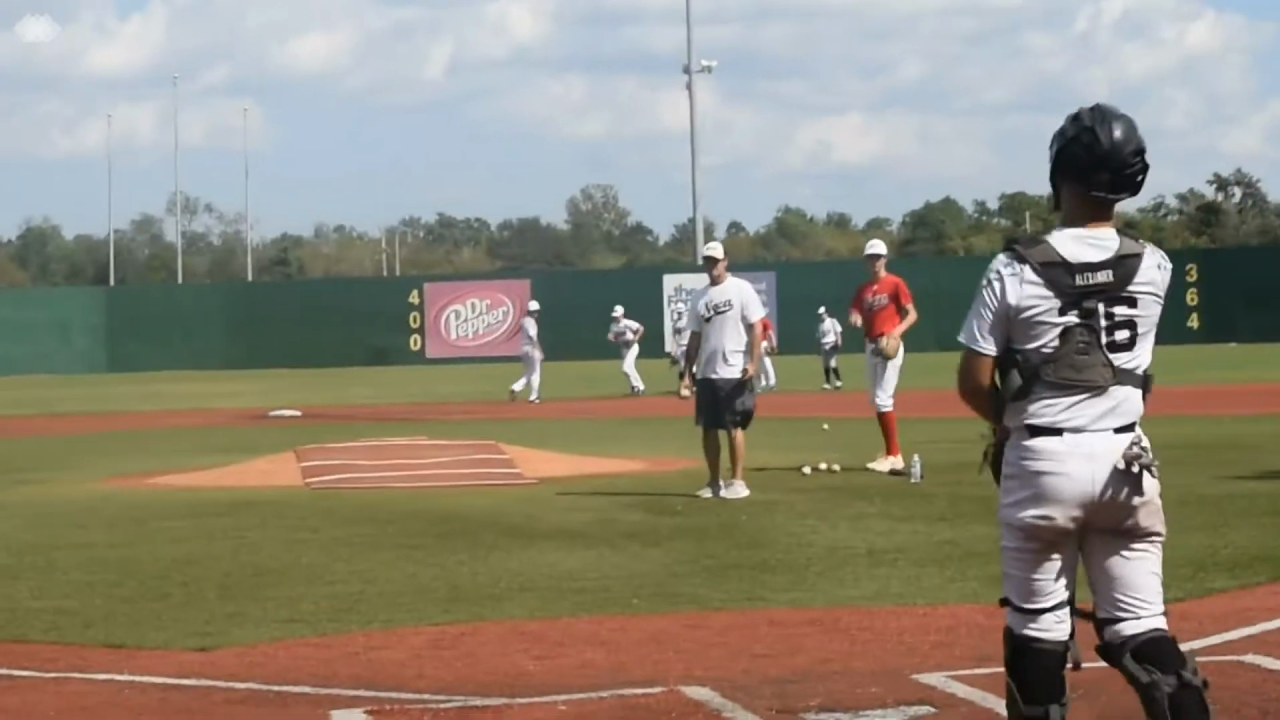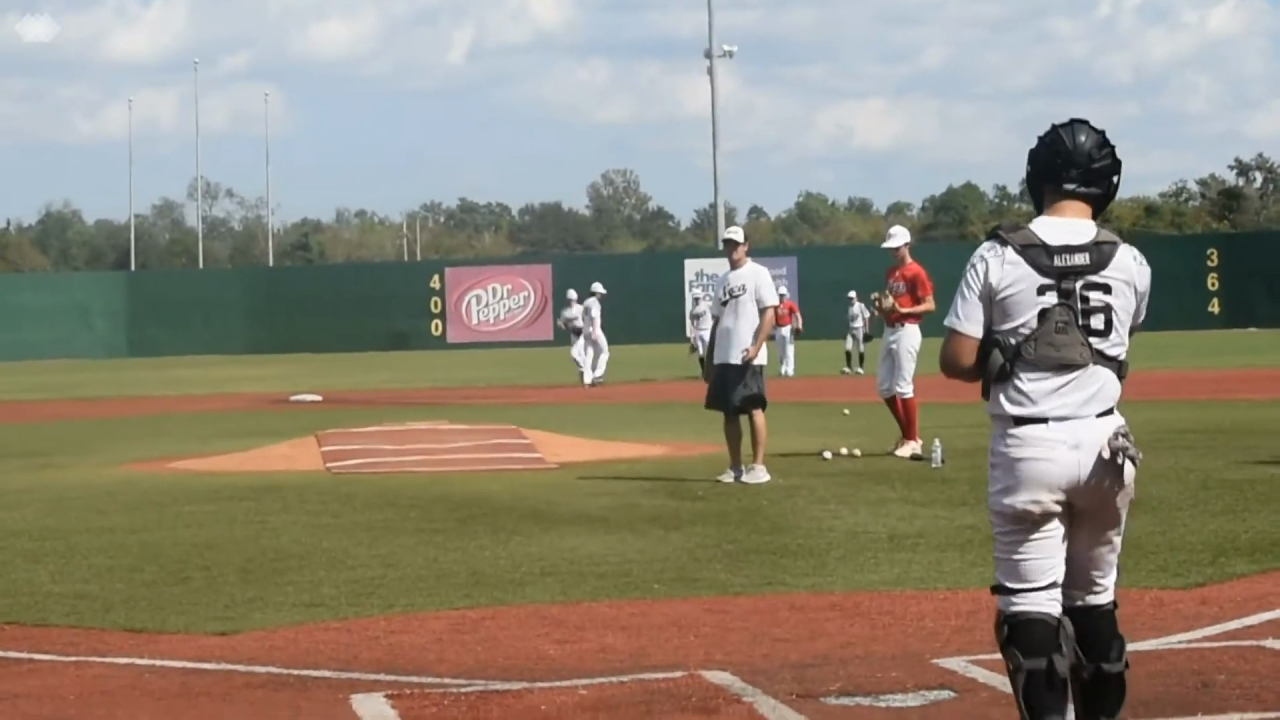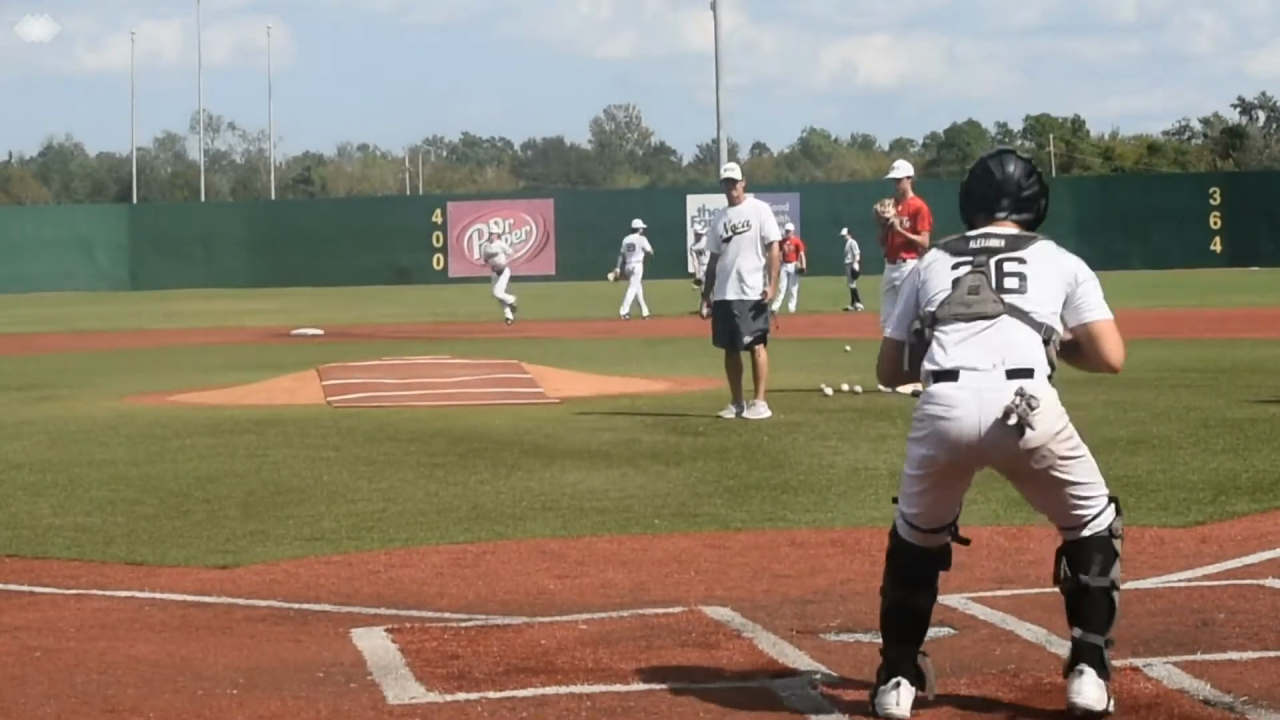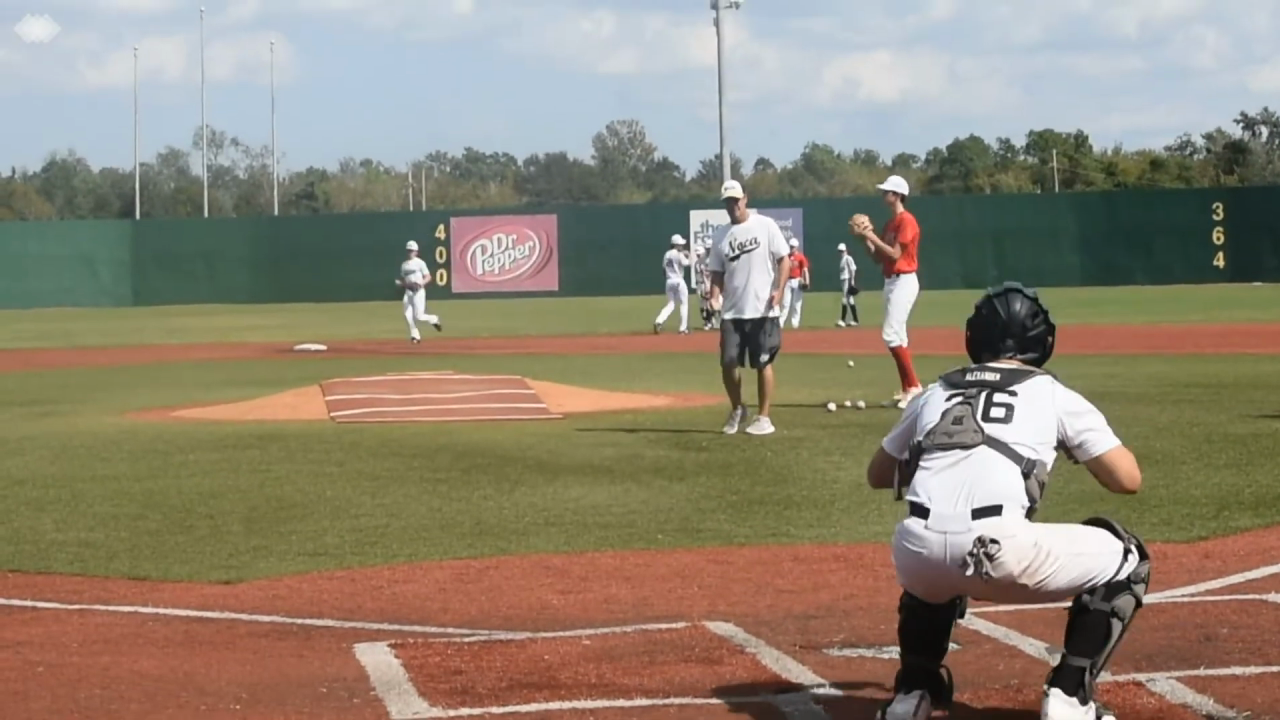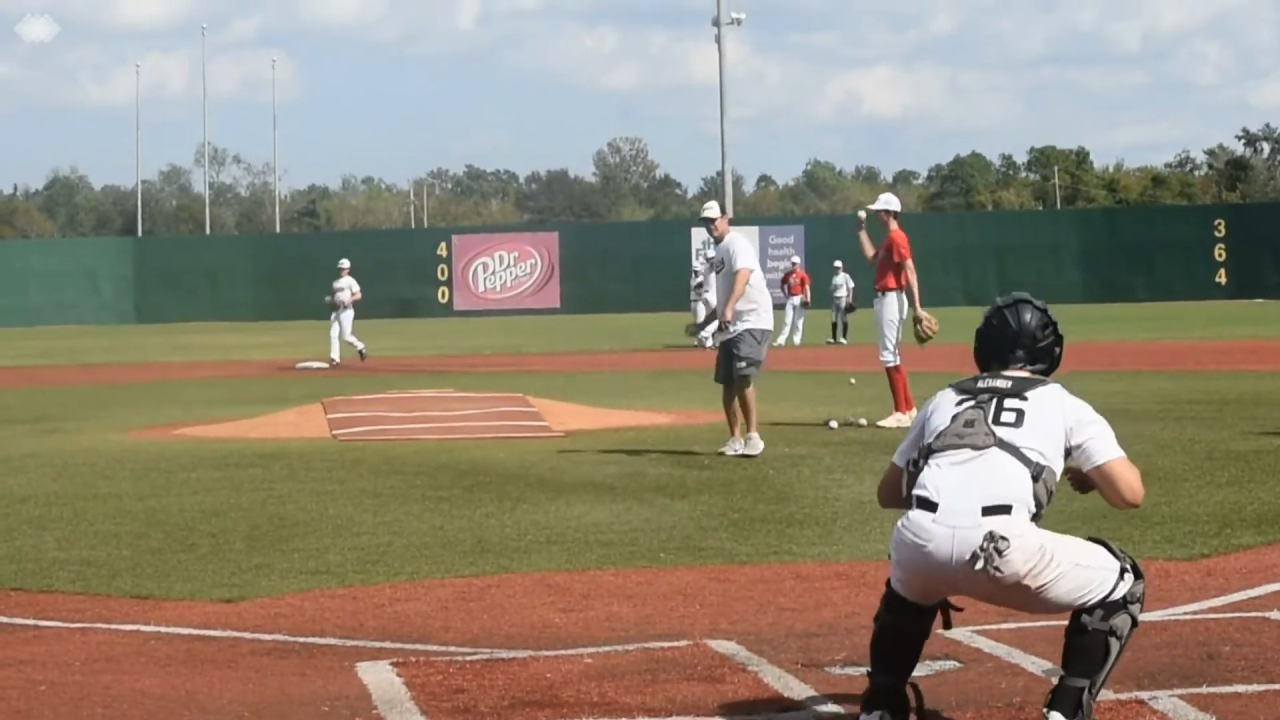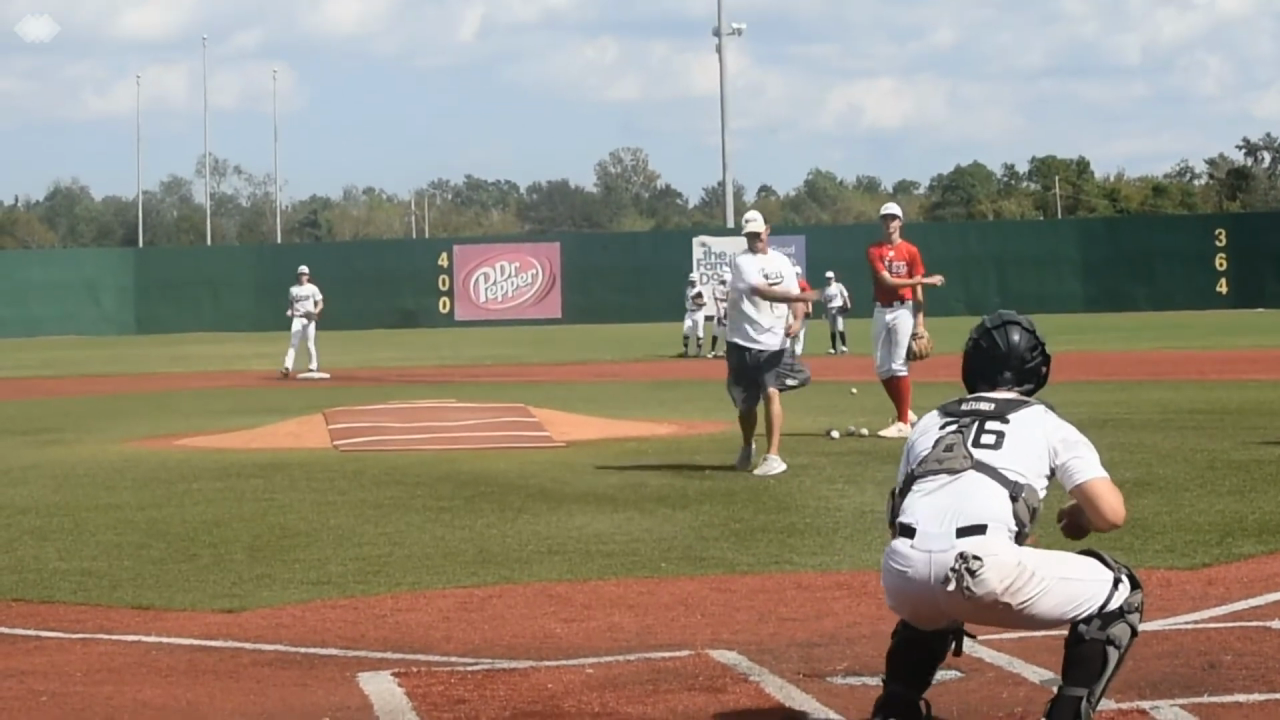
dt=0.7s
person 1, frame 1
left shoulder: (1013, 270)
right shoulder: (1152, 268)
left elbow: (974, 382)
left wrist: (1010, 423)
right wrist: (1110, 188)
left hip: (1043, 462)
right hip: (1124, 462)
left knee: (1037, 626)
right knee: (1139, 627)
person 1, frame 2
left shoulder: (998, 255)
right shoulder: (1129, 262)
left elbow: (957, 359)
left hip: (1028, 449)
right hip: (1104, 447)
left knee: (1029, 602)
right knee: (1093, 597)
person 1, frame 3
left shoulder: (932, 262)
right shoulder: (1061, 260)
left elbow: (889, 369)
right elbow: (1110, 357)
left hip: (944, 407)
right hip: (1025, 405)
left knee: (918, 537)
right knee: (1093, 524)
right ankle: (1088, 671)
person 1, frame 4
left shoulder: (935, 393)
right shoulder: (1055, 395)
left elbow: (879, 475)
right elbow: (1127, 479)
right wrist: (1078, 450)
left hip: (916, 550)
right hip: (996, 548)
right knee: (1126, 562)
person 1, frame 5
left shoulder: (944, 398)
right shoulder: (1064, 403)
left elbow: (888, 493)
right elbow: (1129, 494)
right wrist: (1090, 474)
left hip: (918, 541)
right hip: (999, 546)
left knee: (909, 593)
right knee: (1120, 586)
person 1, frame 6
left shoulder: (929, 423)
right shoulder: (1049, 425)
right elbow: (1110, 514)
right wrist: (1077, 516)
left hip: (901, 574)
right hip: (981, 571)
left knee: (930, 612)
right knee: (1119, 595)
person 2, frame 1
left shoulder: (741, 289)
right shoulder: (700, 296)
left elbow: (756, 327)
right elbow: (695, 336)
left wrist: (753, 362)
right wrist: (688, 372)
left hip: (734, 372)
right hip: (707, 373)
left knee: (734, 427)
right knee: (708, 428)
left ankle: (738, 481)
right ankle: (714, 481)
person 2, frame 2
left shoulder: (758, 273)
right shoulder: (723, 280)
left elbow: (769, 313)
left wrist: (756, 346)
right wrist: (710, 359)
left hip: (747, 358)
right hip: (724, 358)
left knee: (754, 409)
right knee: (729, 412)
left ankle: (758, 466)
right ankle: (736, 466)
person 2, frame 3
left shoulder: (759, 209)
right shoulder: (720, 217)
left elbow: (774, 249)
left wrist: (772, 284)
right wrist: (707, 294)
left hip: (752, 293)
right hip: (724, 295)
left knee: (756, 345)
right knee: (730, 348)
left ankle: (760, 402)
right ankle: (737, 402)
person 2, frame 4
left shoulder: (765, 225)
right shoulder: (722, 236)
left elbow: (784, 260)
right elbow: (717, 273)
left wrist: (778, 291)
right wrist: (715, 297)
left hip: (762, 311)
right hip: (732, 311)
left knee: (763, 363)
right knee: (729, 362)
left ankle: (763, 417)
right ankle: (737, 411)
person 2, frame 5
left shoulder: (737, 243)
right shoulder: (719, 252)
left elbow: (743, 275)
left wrist: (728, 308)
left hip: (753, 322)
right hip: (730, 327)
left knee: (742, 376)
right knee: (728, 383)
left ankle: (753, 435)
right ankle: (736, 439)
person 2, frame 6
left shoulder: (783, 262)
right shoulder: (743, 261)
left elbow: (792, 293)
right elbow: (764, 292)
left wrist: (797, 321)
right wrist: (797, 297)
left hip: (775, 343)
right hip: (743, 342)
left knee: (771, 394)
right knee: (747, 401)
left ankle: (773, 457)
right ankle: (747, 445)
person 3, frame 1
left shoulder: (895, 284)
right shoulder: (863, 289)
left elbow: (912, 314)
right elbow: (859, 317)
left wrist: (898, 331)
right wrist: (854, 319)
right hip: (870, 346)
left knee: (884, 400)
right knee: (878, 401)
left ankle: (893, 456)
right ankle: (891, 453)
person 3, frame 2
left shoulder: (916, 272)
right shoulder: (891, 272)
left elbow: (930, 306)
left wrist: (901, 309)
right wrist: (881, 306)
left hip: (906, 332)
right hip: (889, 331)
left knee: (903, 386)
right knee: (884, 387)
left ankle: (912, 440)
right ankle: (907, 436)
person 3, frame 3
left shoulder: (919, 207)
left elbow: (925, 243)
left wrist: (901, 230)
right wrist: (883, 224)
left hip: (909, 267)
right hip: (890, 267)
right knee: (888, 322)
left ankle: (915, 379)
person 3, frame 4
left shoulder: (906, 220)
right shoulder: (891, 223)
left elbow: (894, 255)
right elbow: (881, 257)
left wrist: (871, 237)
right wrist: (867, 236)
left hip: (904, 282)
right hip: (891, 282)
left knee: (891, 336)
right knee: (896, 337)
left ankle: (914, 387)
right ankle: (906, 391)
person 3, frame 5
left shoulder: (894, 238)
right shoulder: (893, 237)
left elbow: (910, 271)
right elbow: (873, 258)
left wrist: (917, 307)
right wrist: (862, 229)
left hip: (891, 298)
right hip: (886, 299)
left knee: (889, 355)
right knee: (892, 355)
left ankle: (901, 413)
right ankle: (909, 408)
person 3, frame 6
left shoulder: (910, 251)
right shoulder: (874, 250)
left elbow: (918, 291)
right elbow: (887, 281)
left wrist: (919, 323)
right wrist: (924, 280)
left hip: (903, 310)
right hip: (881, 311)
left knee: (899, 366)
right knee: (882, 368)
left ankle: (903, 422)
right ankle: (904, 414)
